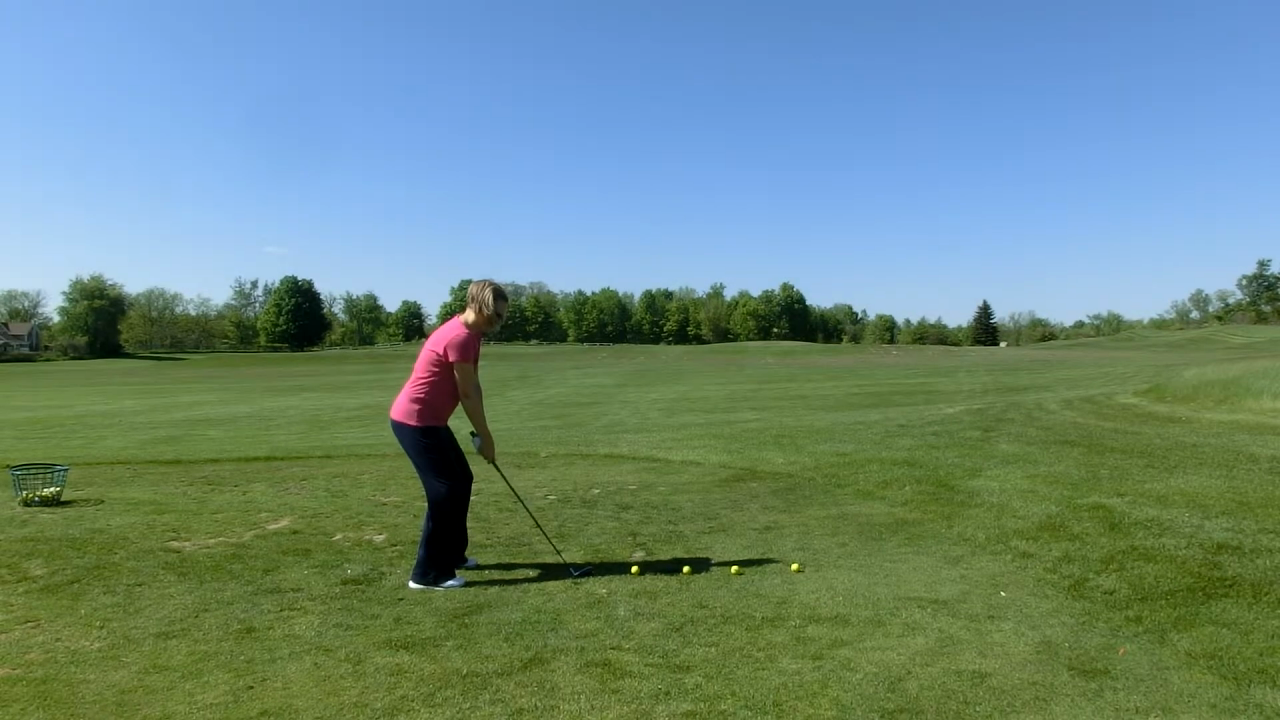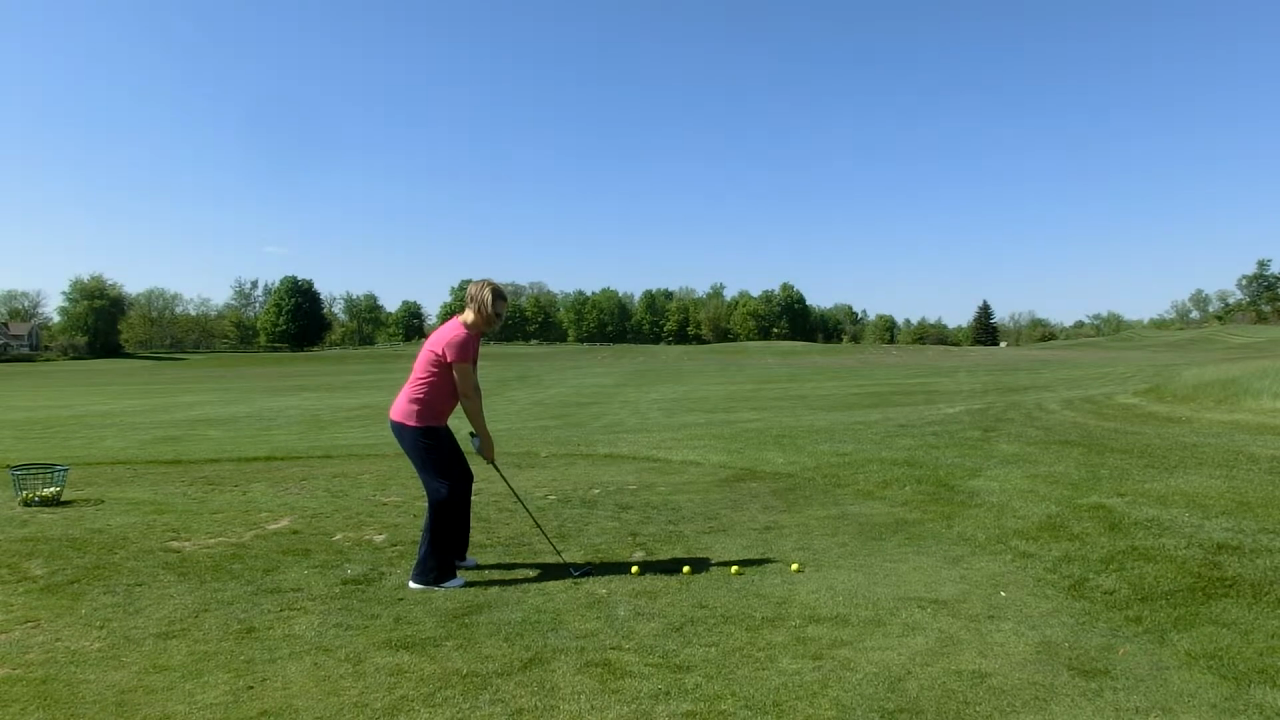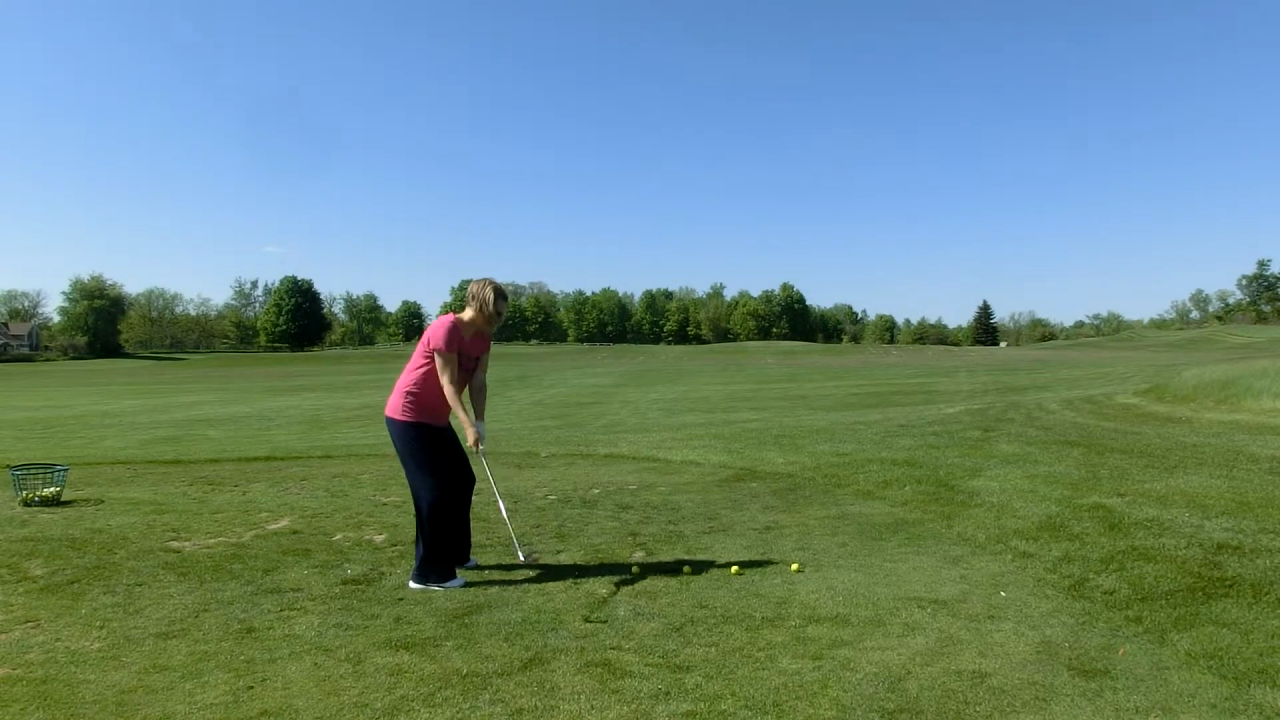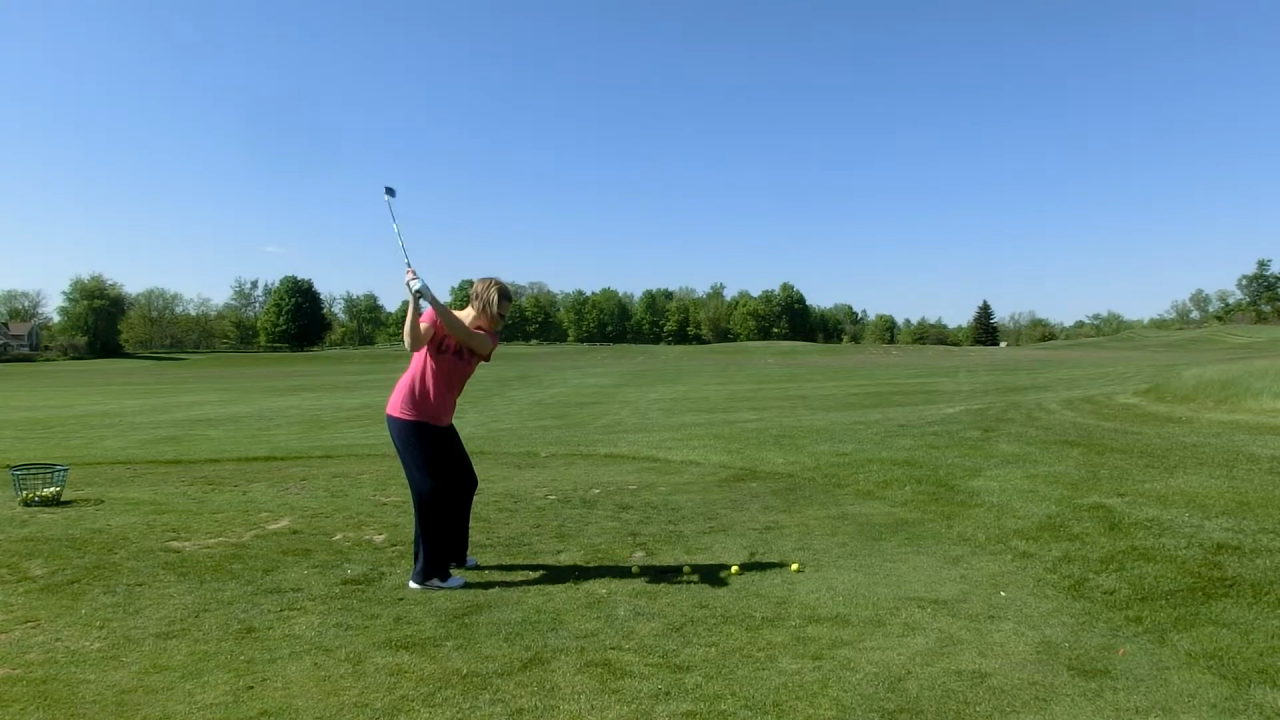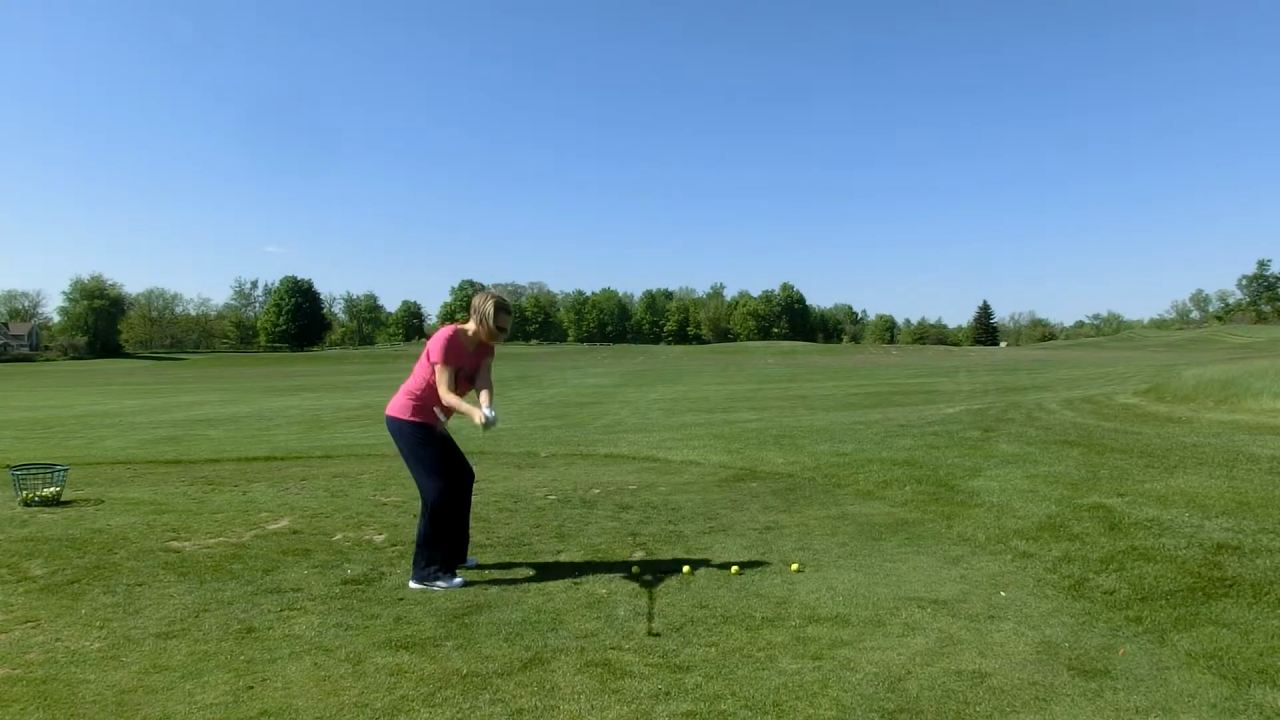
dt=0.4s
person 1, frame 1
left shoulder: (470, 332)
right shoulder: (459, 338)
left elbow: (474, 387)
right elbow: (467, 394)
left wrist: (482, 433)
right wrist: (485, 437)
left hip: (429, 419)
right hip: (415, 420)
left knee: (461, 480)
right knee: (445, 490)
left ankle: (451, 553)
right ankle: (428, 573)
person 1, frame 2
left shoulder: (469, 333)
right shoulder: (458, 338)
left elbow: (473, 387)
right elbow: (466, 395)
left wrist: (480, 433)
right wrist: (484, 437)
left hip: (429, 420)
right hip: (414, 421)
left knee: (461, 480)
right knee: (446, 490)
left ankle: (450, 553)
right ankle: (428, 573)
person 1, frame 3
left shoulder: (482, 338)
right shoulder: (446, 328)
left elbow: (478, 382)
right elbow: (448, 385)
left wrist: (479, 422)
right wrist: (468, 426)
left hip: (435, 419)
right hip: (407, 417)
left knee: (462, 481)
right knee: (434, 490)
left ankle: (452, 553)
right ankle: (428, 573)
person 1, frame 4
left shoulder: (487, 338)
right shoulder: (434, 313)
left elbow: (463, 336)
right elbow: (413, 344)
left wrist: (430, 301)
right wrist: (414, 302)
left hip: (440, 420)
right hip: (408, 415)
left knee: (463, 483)
right knee: (431, 490)
left ankle: (450, 553)
right ankle: (427, 573)
person 1, frame 5
left shoulder: (484, 348)
right shoulder: (447, 340)
left elbow: (483, 383)
right elbow: (446, 395)
left wrist: (486, 409)
right wrist: (473, 413)
left hip: (431, 422)
right hip: (407, 418)
left knee: (461, 479)
right knee: (439, 489)
left ankle: (452, 553)
right ankle: (427, 572)
